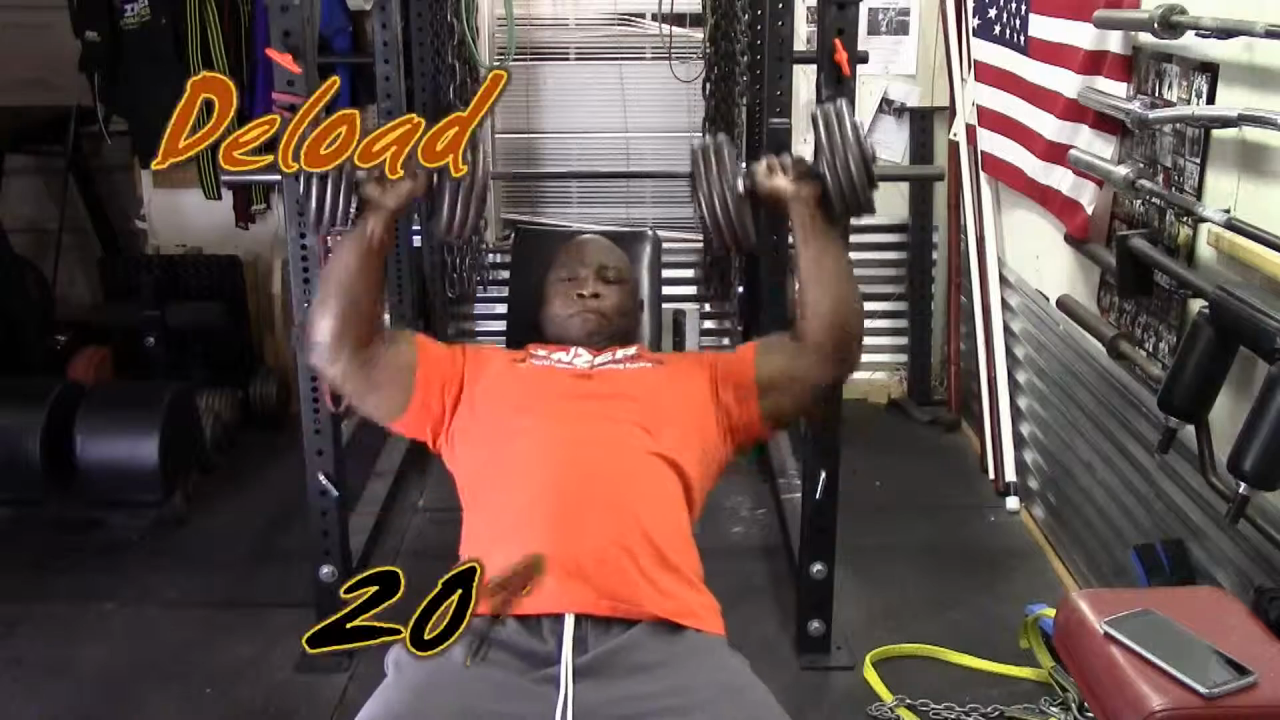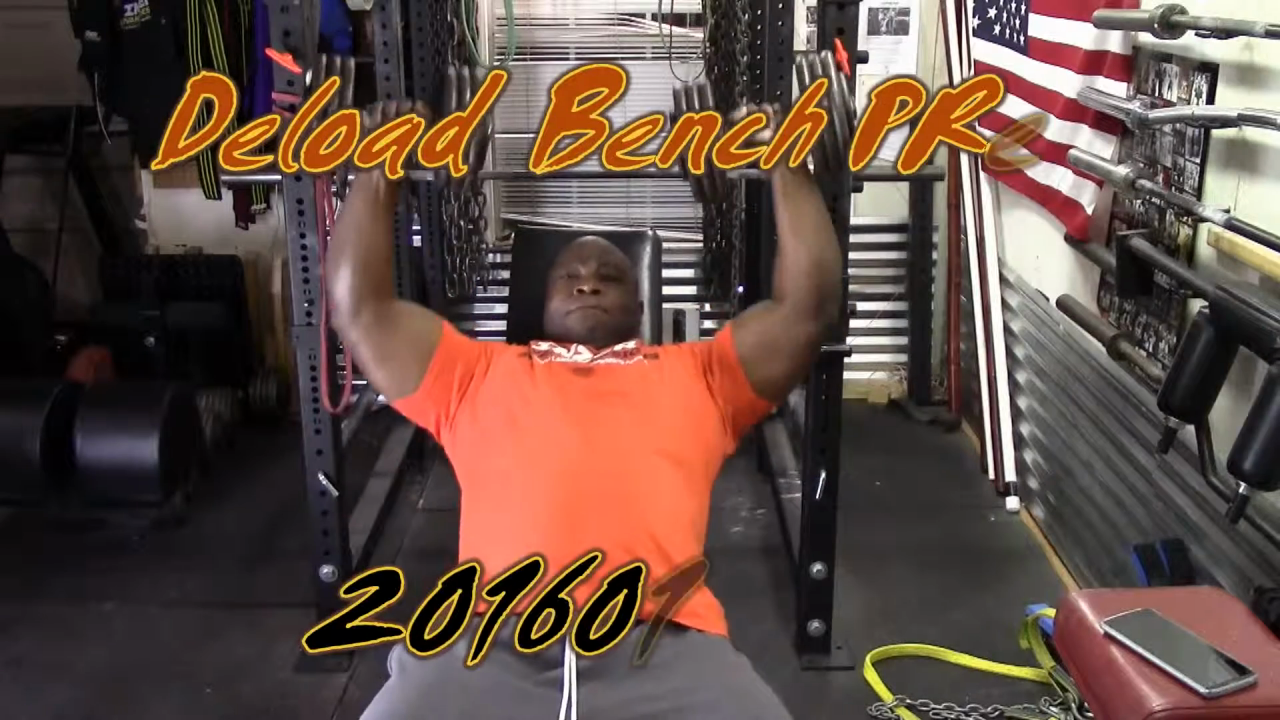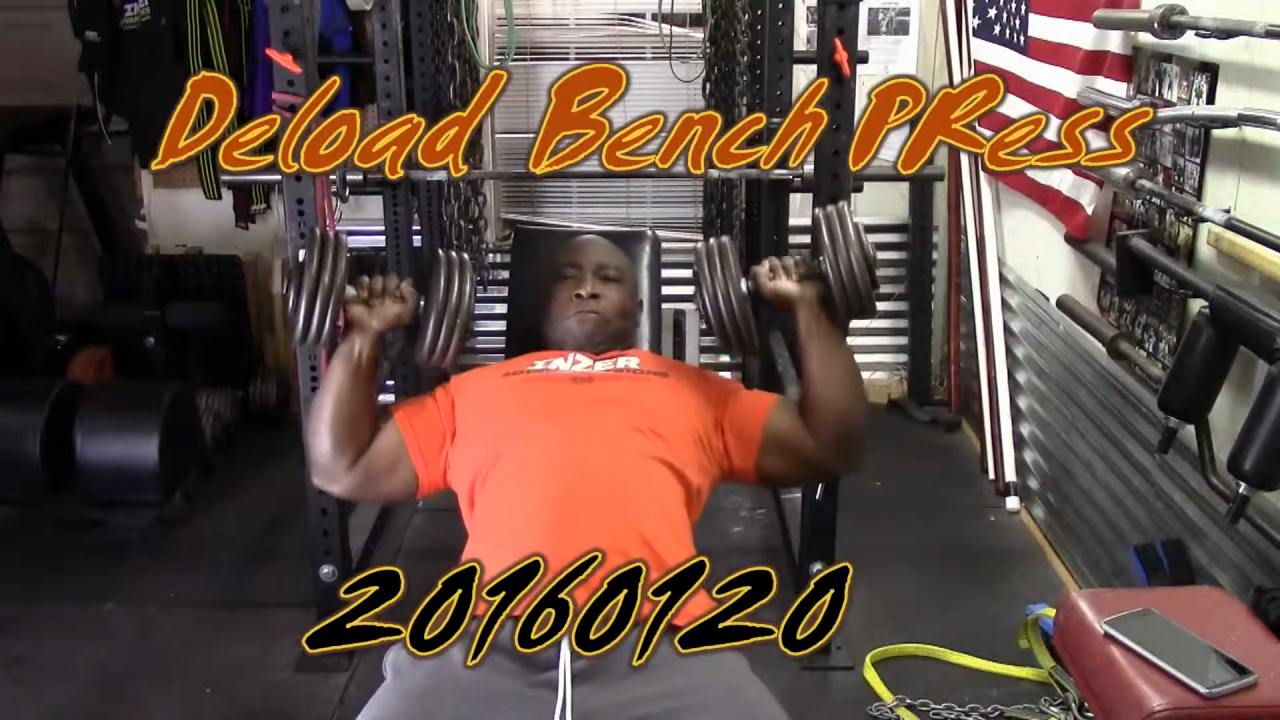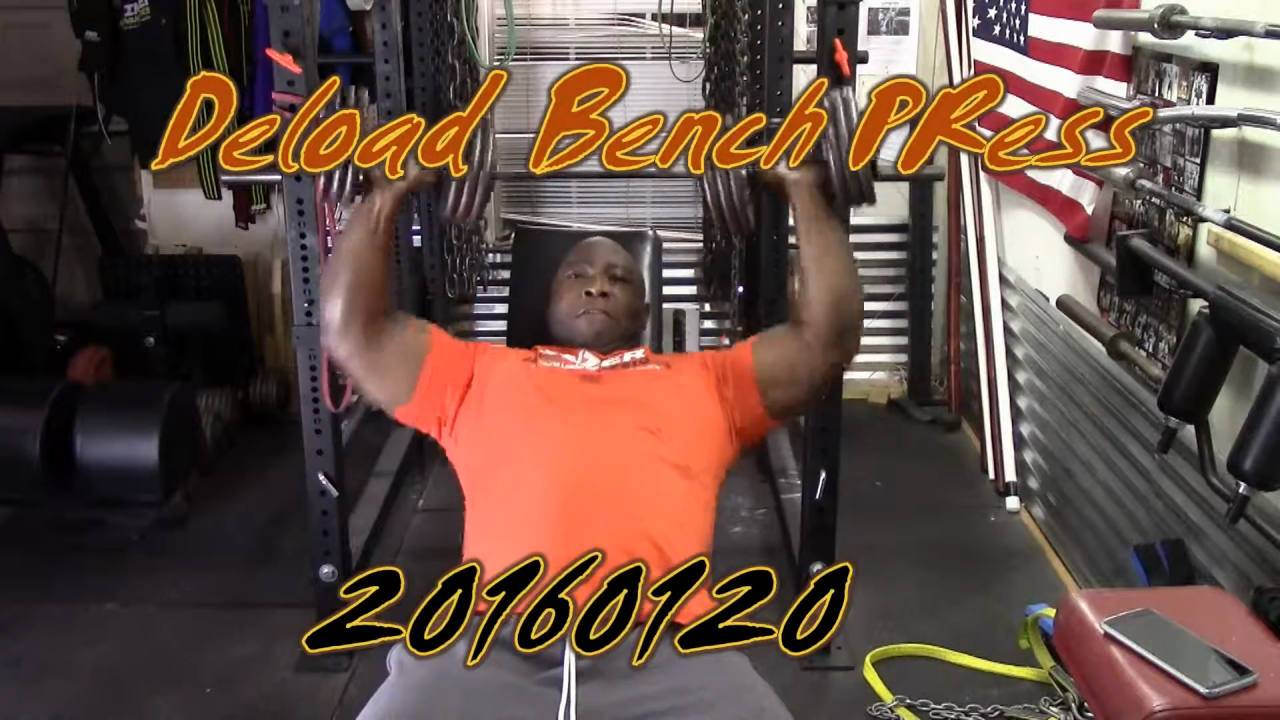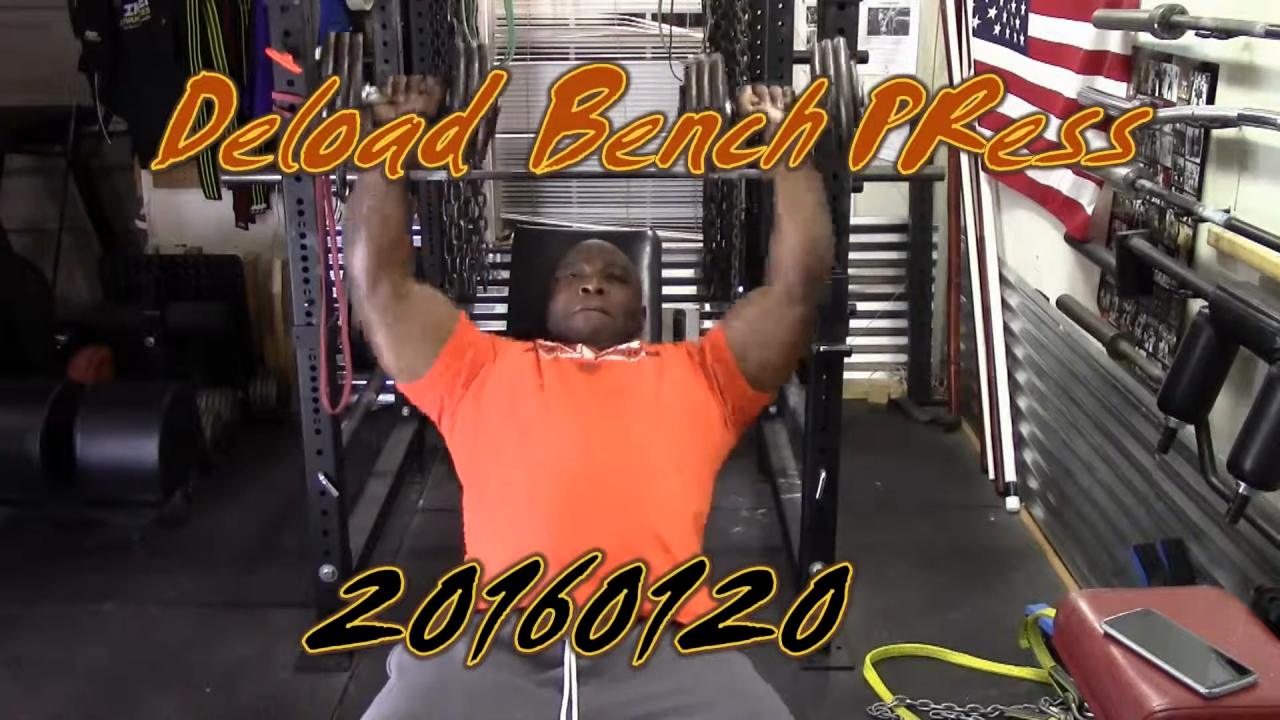
dt=0.5s
person 1, frame 1
left shoulder: (698, 385)
right shoulder: (475, 380)
left elbow: (826, 351)
right elbow: (341, 348)
left wrist: (803, 210)
right wrist: (377, 217)
left hip: (656, 637)
right hip: (490, 634)
person 1, frame 2
left shoulder: (697, 379)
right shoulder: (480, 378)
left elbow: (807, 304)
right elbow: (362, 303)
left wrist: (786, 159)
right wrist: (378, 161)
left hip: (660, 640)
right hip: (493, 638)
person 1, frame 3
left shoulder: (694, 389)
right shoulder: (476, 389)
left elbow: (831, 448)
right elbow: (342, 469)
left wrist: (808, 307)
right wrist: (365, 336)
left hip: (657, 645)
right hip: (490, 640)
person 1, frame 4
left shoulder: (702, 383)
right shoulder: (481, 375)
left elbow: (827, 338)
right elbow: (352, 330)
left wrist: (805, 192)
right wrist: (387, 194)
left hip: (661, 642)
right hip: (494, 639)
person 1, frame 5
left shoulder: (698, 376)
right shoulder: (485, 370)
left elbow: (798, 283)
right elbow: (378, 278)
left hip: (661, 645)
right hip: (492, 643)
